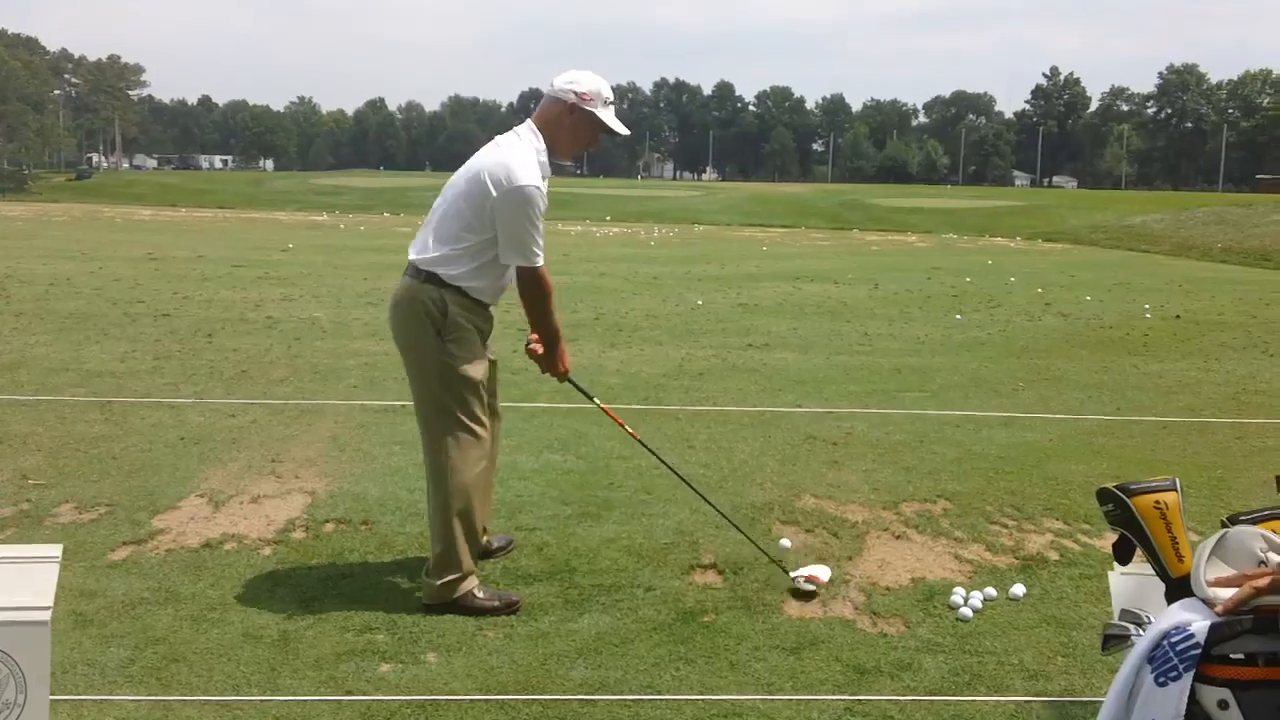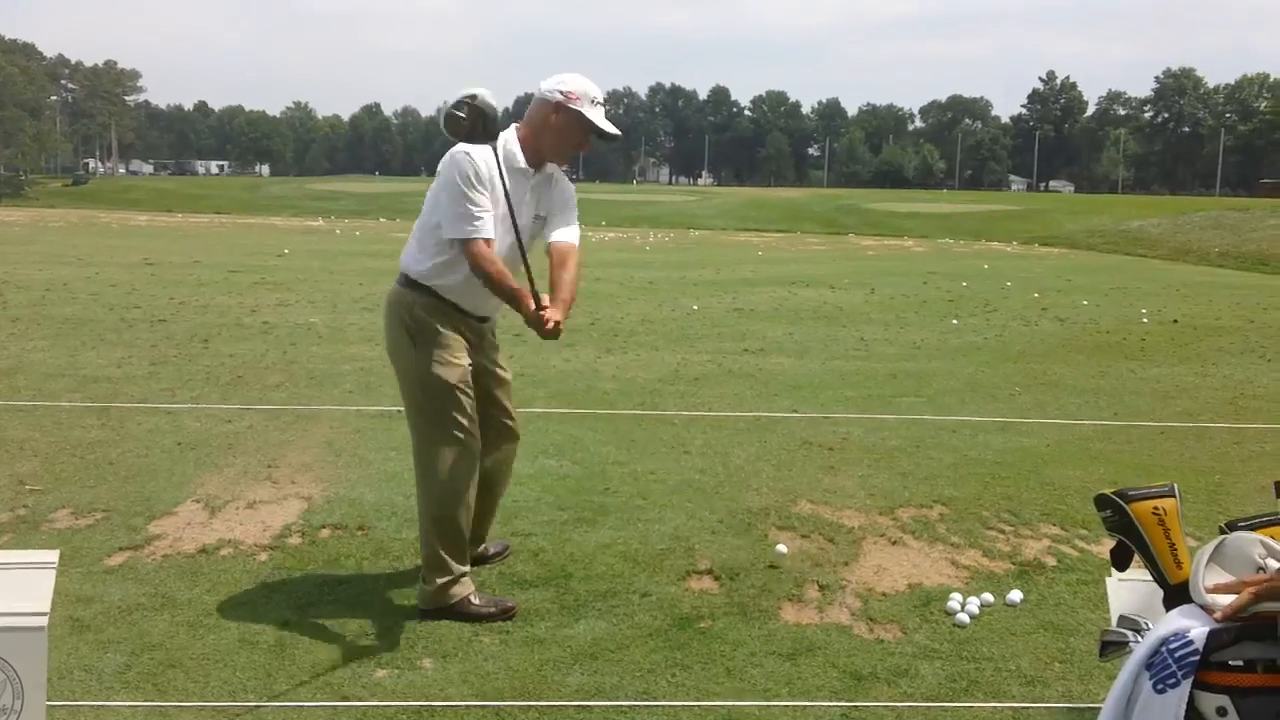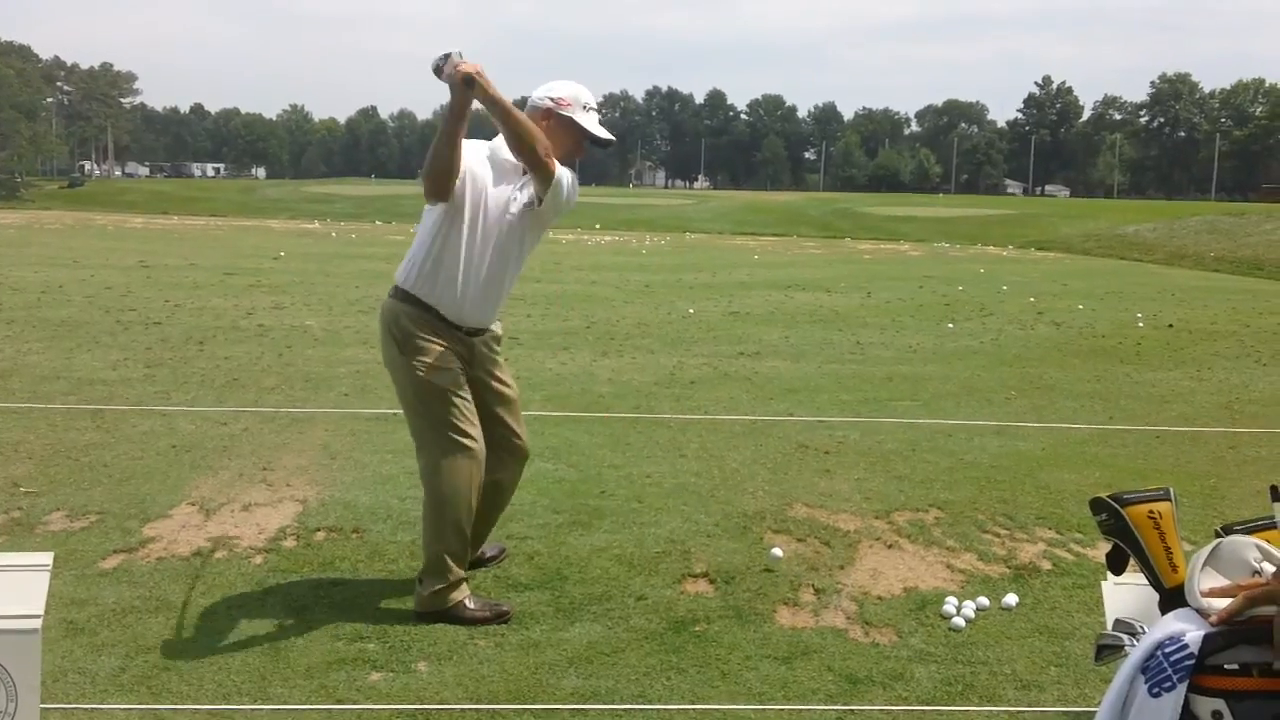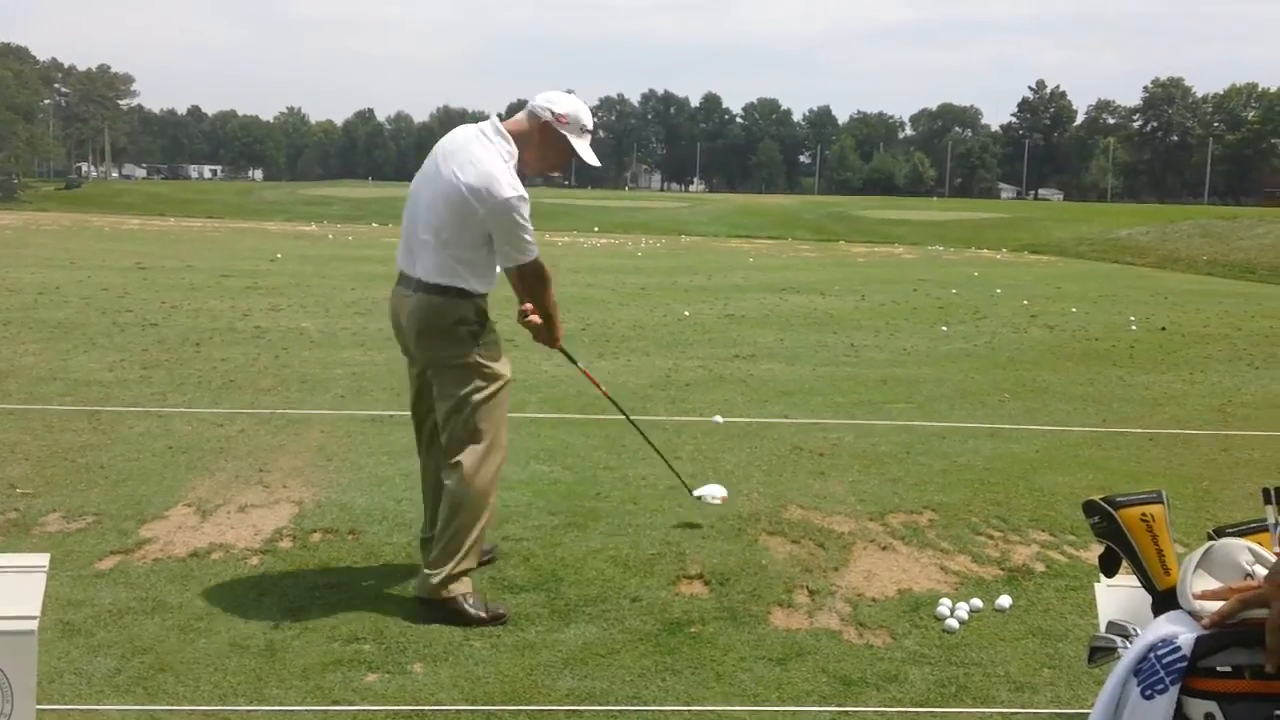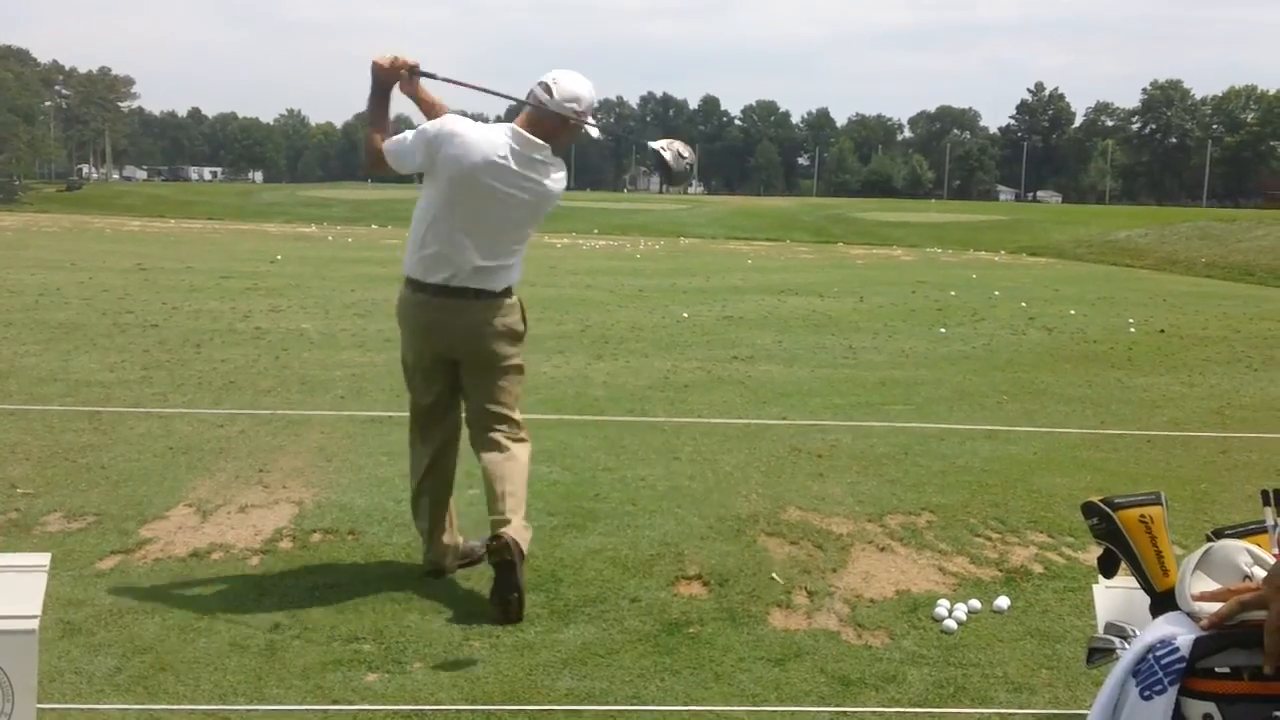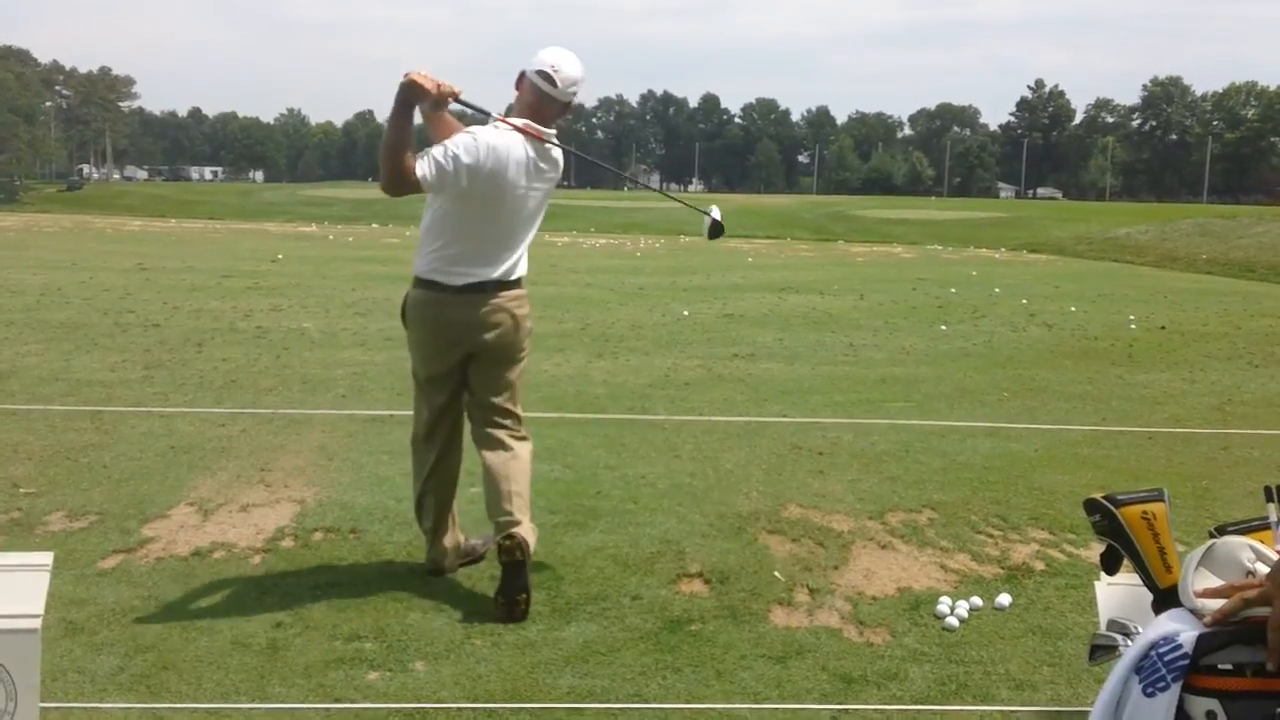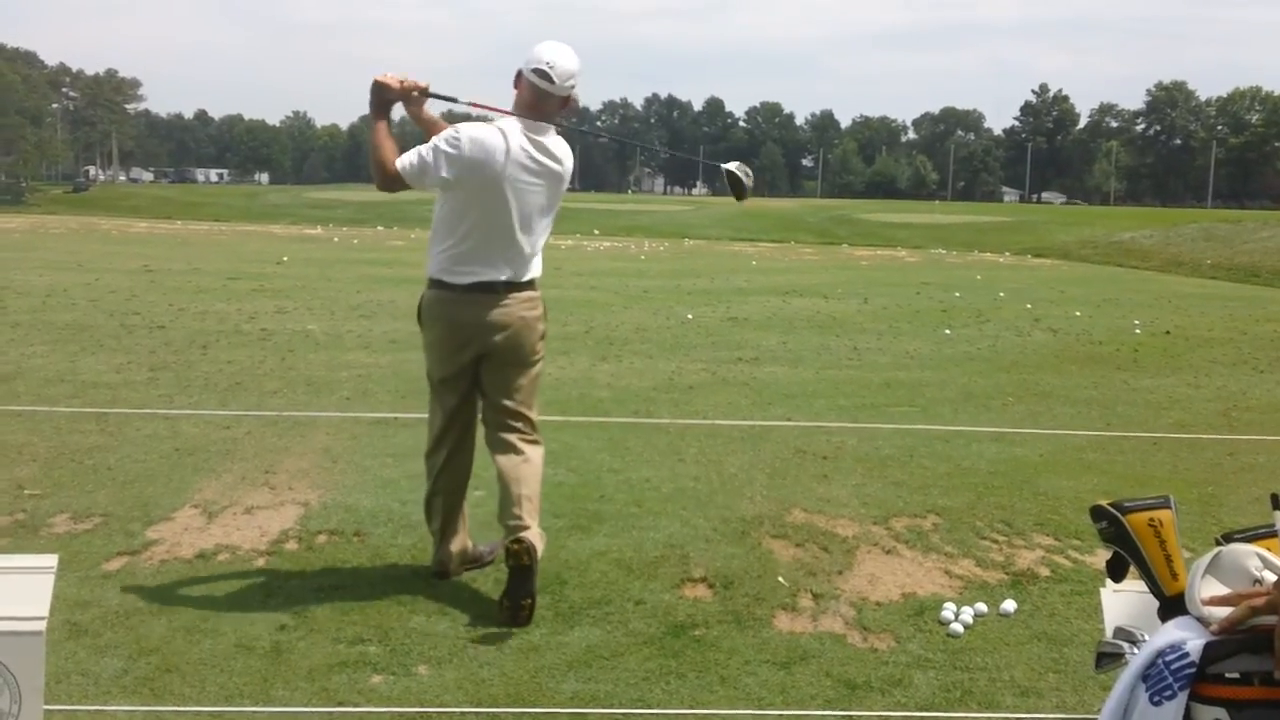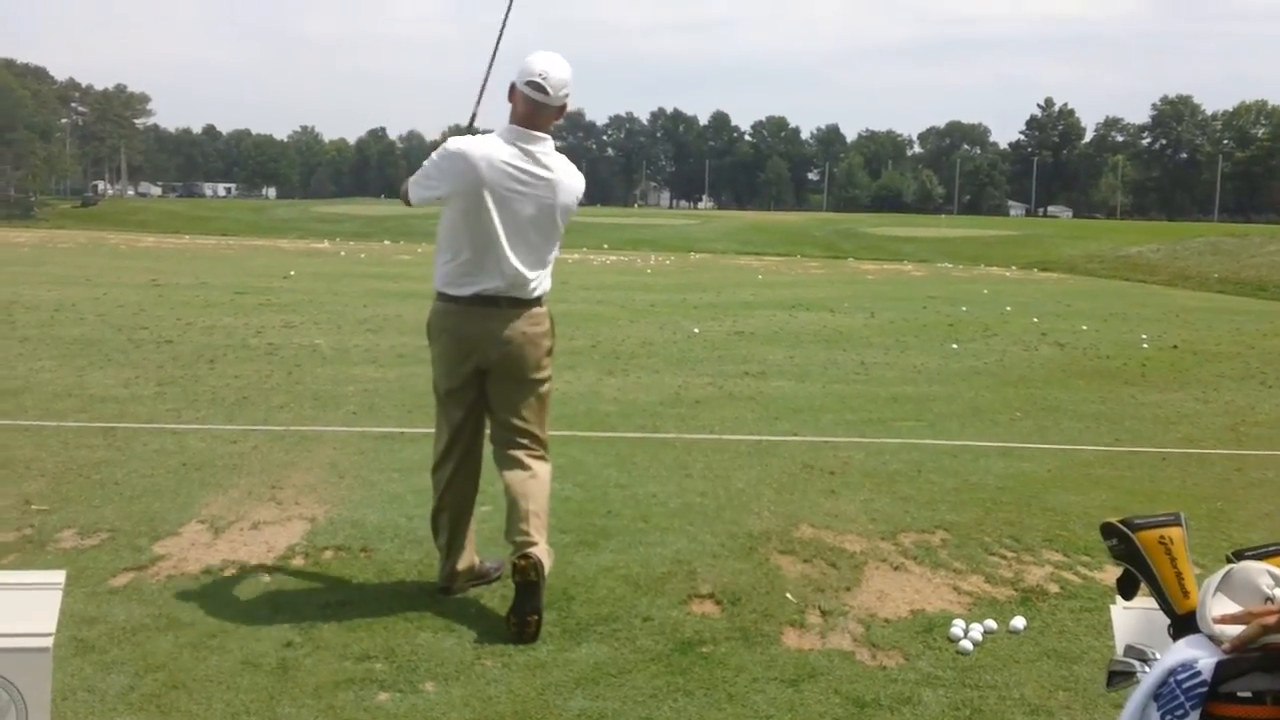
dt=0.3s
person 1, frame 1
left shoulder: (531, 161)
right shoulder: (519, 173)
left elbow: (532, 266)
right elbow: (530, 273)
left wrist: (546, 335)
right wrist: (554, 343)
left hip: (461, 308)
right hip: (439, 308)
left knee: (476, 426)
right knee: (460, 438)
left ankle: (466, 535)
right ankle: (449, 581)
person 1, frame 2
left shoulder: (558, 186)
right shoulder: (472, 159)
left elbow: (565, 254)
right elbow: (477, 255)
left wrist: (558, 309)
right wrist: (525, 305)
left hip: (474, 320)
right hip: (426, 314)
left knee: (497, 434)
right knee: (451, 446)
left ankle: (466, 543)
right ankle: (444, 587)
person 1, frame 3
left shoulder: (558, 185)
right shoulder: (469, 157)
left elbow: (535, 156)
right elbow: (437, 189)
left wrist: (489, 95)
right wrist: (456, 107)
left hip: (476, 335)
right hip: (419, 325)
left knee: (509, 451)
right knee: (459, 452)
left ankle: (464, 545)
right ankle: (441, 591)
person 1, frame 4
left shoulder: (463, 136)
right shoulder: (502, 192)
right elbow: (527, 270)
left wrist: (528, 299)
right wrist: (547, 320)
left hip: (418, 303)
right hip: (450, 315)
left knee: (444, 435)
right knee: (480, 442)
left ankle: (444, 544)
right ankle: (445, 585)
person 1, frame 5
left shoulder: (455, 139)
right shoulder: (553, 178)
left elbow: (376, 154)
left wrist: (382, 88)
right wrist: (414, 87)
left hip: (423, 304)
right hip: (490, 315)
left knee: (432, 430)
right knee: (501, 431)
left ankle: (440, 545)
right ankle: (507, 536)
person 1, frame 6
left shoulder: (482, 146)
right shoulder: (551, 159)
left elbow: (396, 182)
left wrist: (406, 103)
right wrist: (434, 106)
left hip: (435, 305)
right hip: (502, 308)
left knee: (436, 430)
right knee: (503, 428)
left ankle: (442, 545)
right ankle: (515, 538)
person 1, frame 7
left shoulder: (475, 141)
right shoulder: (561, 158)
left elbow: (387, 176)
left wrist: (382, 110)
right wrist: (421, 115)
left hip: (450, 305)
right hip: (517, 309)
left knee: (448, 432)
right knee: (515, 431)
left ankle: (450, 548)
right ankle: (523, 541)
person 1, frame 8
left shoulder: (463, 154)
right shoulder: (570, 179)
left elbow: (411, 193)
left hip: (456, 318)
right hip: (522, 324)
left knee: (455, 446)
right knee: (523, 447)
left ankle: (455, 564)
right ankle: (530, 558)
